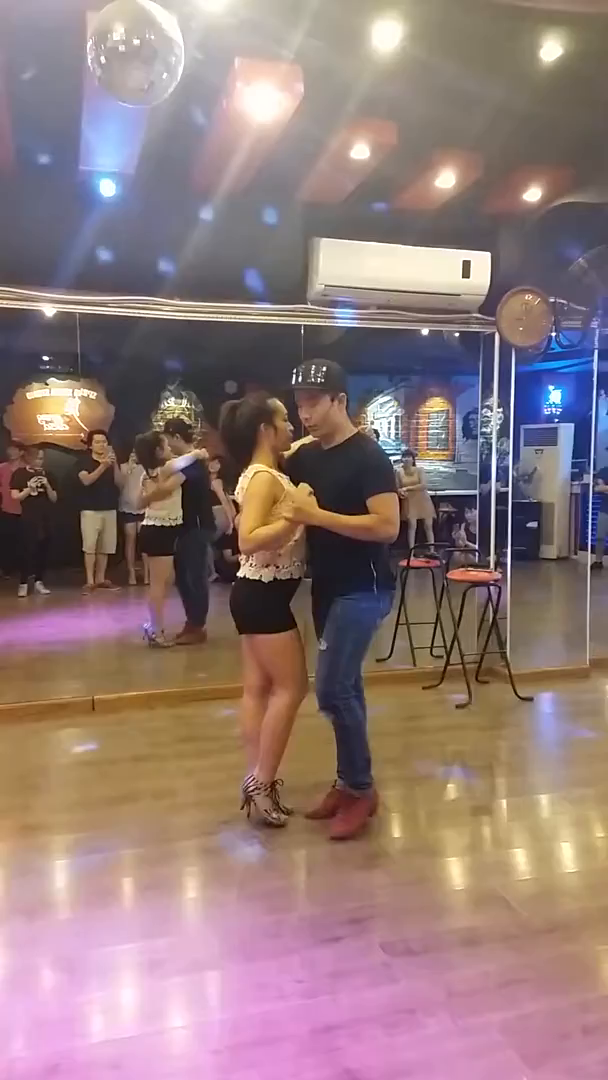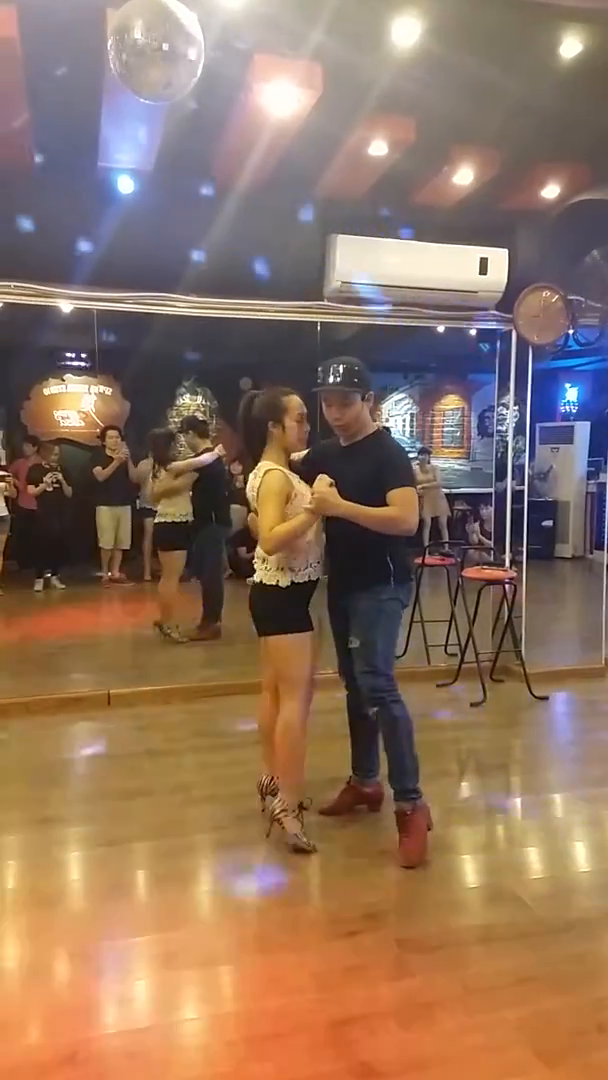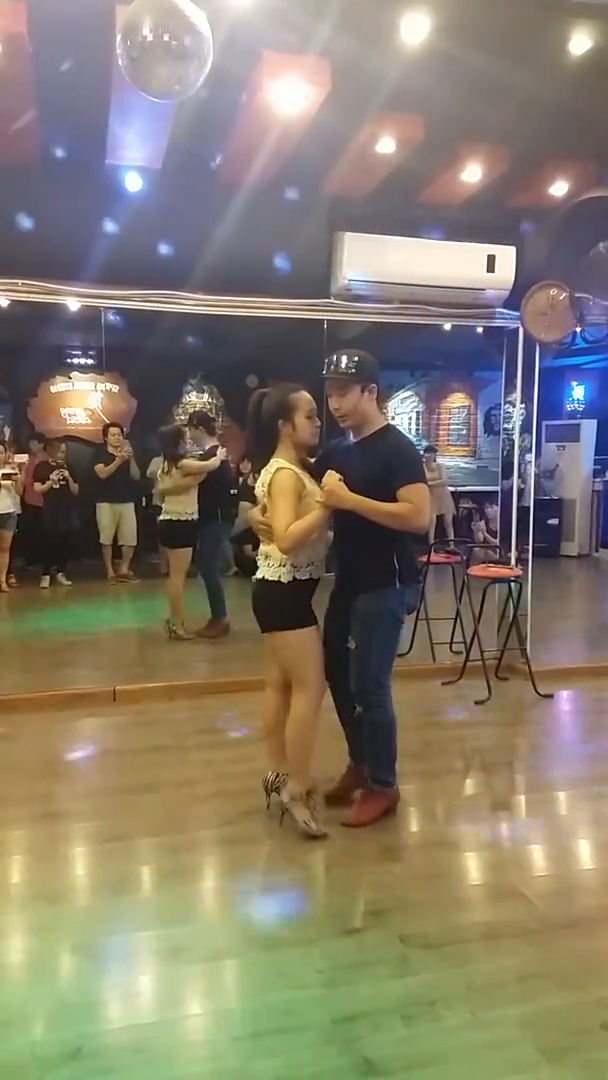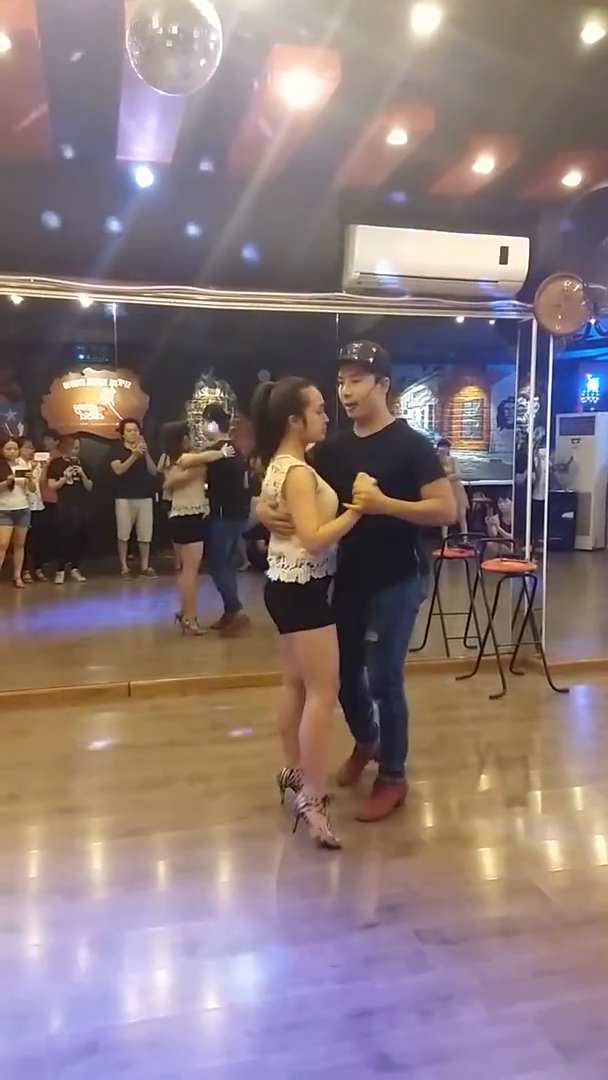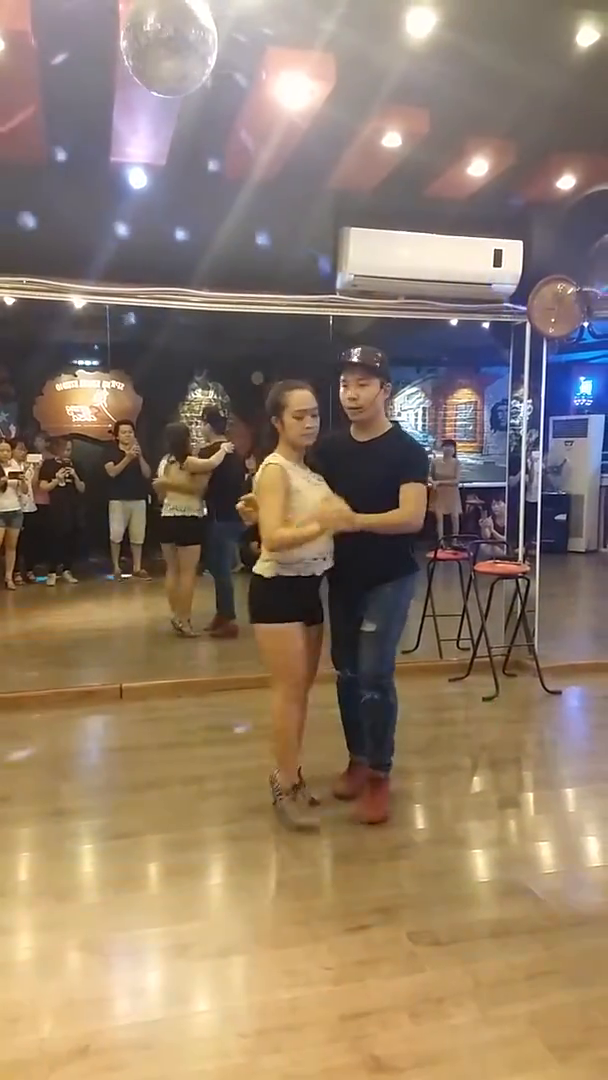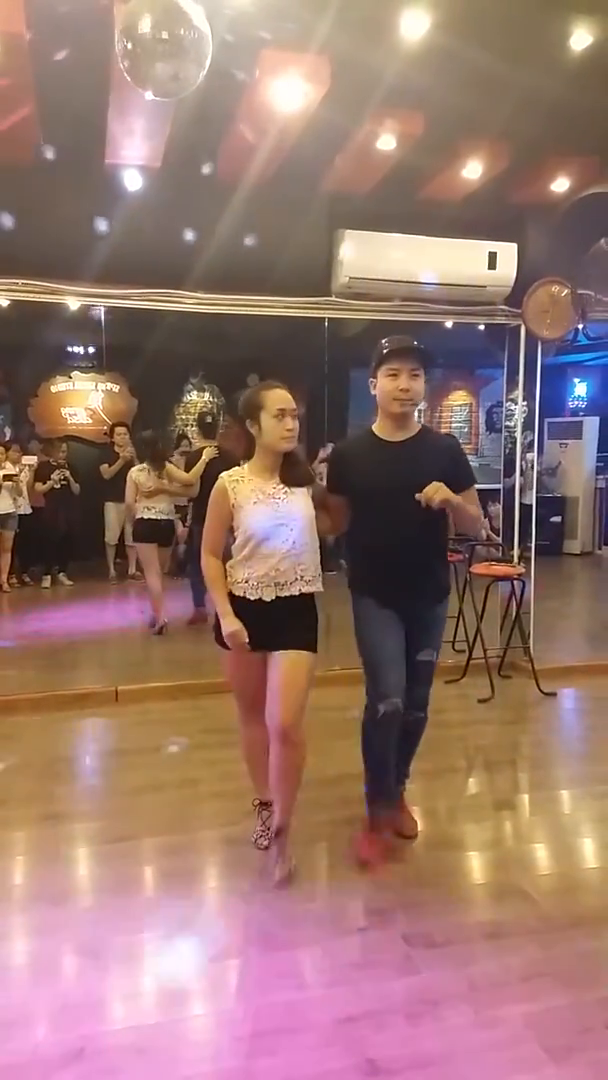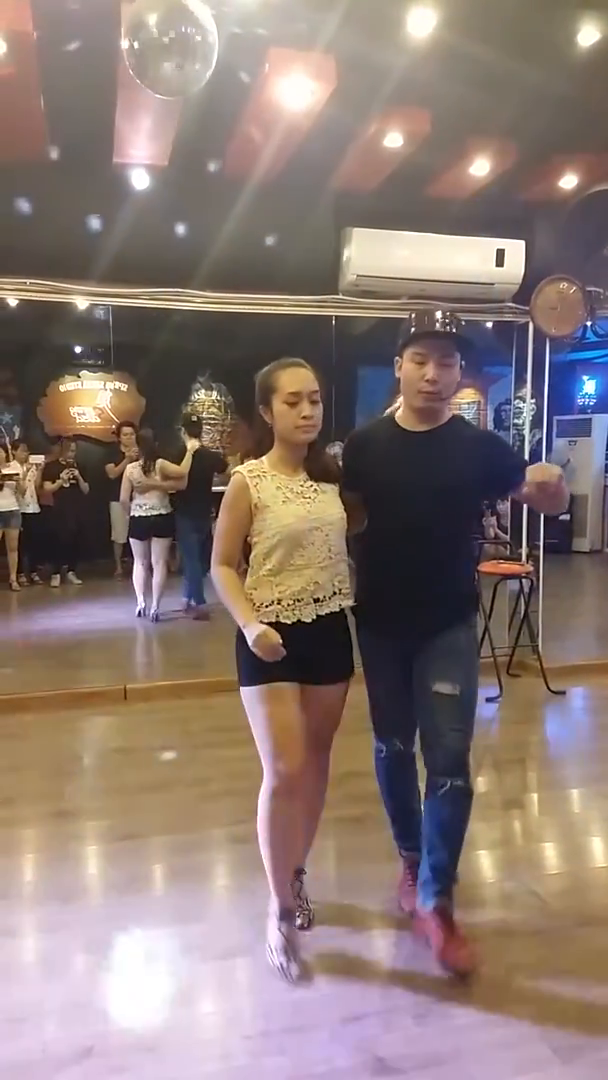
dt=0.7s
person 1, frame 1
left shoulder: (368, 458)
right shoulder: (304, 458)
left elbow: (387, 527)
left wrist: (318, 515)
left hip: (363, 589)
right hip: (326, 587)
left knee: (333, 688)
right knee: (341, 687)
left ankle: (362, 790)
right ankle: (347, 782)
person 1, frame 2
left shoulder: (388, 453)
right shoulder: (322, 454)
left elbow: (406, 521)
left wrist: (340, 507)
left hip: (381, 585)
right hip: (342, 584)
left knee: (378, 688)
right knee: (355, 684)
left ankle: (411, 805)
right ankle: (364, 780)
person 1, frame 3
left shoulder: (397, 450)
right shoulder: (337, 451)
left elbow: (418, 519)
left wrist: (349, 500)
right wrist: (263, 514)
left hip: (385, 584)
right hip: (348, 580)
left knee: (368, 685)
right knee: (337, 673)
left ankle: (381, 787)
right ankle: (360, 762)
person 1, frame 4
left shoulder: (410, 445)
right shoulder: (334, 447)
left elbow: (446, 510)
left wrist: (386, 504)
right wrist: (269, 511)
left hip: (396, 580)
right hip: (349, 576)
left knee: (384, 677)
right knee: (344, 668)
left ankle: (393, 778)
right ankle: (366, 742)
person 1, frame 5
left shoulder: (405, 451)
right shoulder: (328, 448)
left elbow: (411, 518)
left wrist: (352, 521)
right wrist: (258, 507)
left hip: (388, 576)
right hip: (342, 577)
left knee: (373, 673)
right knee: (349, 672)
left ankle: (379, 774)
right ankle: (358, 759)
person 1, frame 6
left shoulder: (445, 451)
right shoulder: (348, 454)
left elbow: (474, 524)
right elbow: (338, 520)
left wrist: (450, 501)
left hip: (429, 596)
right hip: (373, 595)
left knee: (416, 705)
right knee: (387, 702)
left ankle: (395, 793)
right ankle: (377, 812)
person 1, frame 7
left shoulder: (480, 446)
right shoulder: (364, 444)
left elbow: (552, 505)
right elbow: (348, 519)
left wrist: (550, 484)
left hip: (449, 624)
right hip: (380, 622)
left knee: (448, 760)
right knee: (392, 748)
left ankle: (435, 902)
right ankle: (412, 854)
person 2, frame 1
left shoulder: (265, 473)
right shoulder: (263, 478)
right elbow: (248, 541)
right wrist: (294, 519)
left hip: (255, 592)
right hip: (264, 594)
left knee: (258, 688)
right knee: (290, 687)
left ankle: (257, 780)
right ankle: (261, 781)
person 2, frame 2
left shoulder: (282, 469)
right shoulder: (273, 476)
right elbow: (269, 540)
right wrist: (313, 510)
left hip: (280, 592)
right hip: (282, 594)
left knee: (275, 691)
right knee: (296, 697)
left ankle: (272, 780)
right ankle: (287, 805)
person 2, frame 3
left shoulder: (290, 468)
right shoulder: (284, 474)
right elbow: (286, 539)
right wrist: (325, 505)
left hip: (281, 589)
right hip: (285, 591)
left knee: (281, 685)
right knee: (308, 690)
left ankle: (277, 773)
right ankle: (296, 792)
person 2, frame 4
left shoulder: (280, 465)
right shoulder: (298, 473)
right elbow: (314, 540)
right wrist: (357, 510)
left hip: (286, 584)
right hip: (302, 589)
left knee: (295, 684)
right knee: (322, 691)
left ankle: (292, 769)
right ankle: (312, 799)
person 2, frame 5
left shoulder: (310, 469)
right shoulder: (273, 470)
right elbow: (273, 538)
left wrist: (335, 520)
right wrist: (321, 524)
left hip: (308, 585)
right hip: (276, 588)
left knee: (301, 684)
right knee: (290, 688)
left ankle: (289, 772)
right ankle: (287, 786)
person 2, frame 6
left shoulder: (305, 481)
right shoulder: (230, 484)
right elbow: (211, 557)
right wrist: (224, 615)
left hip: (295, 611)
right hip: (243, 610)
left knee: (285, 725)
right knee: (251, 715)
left ankle: (282, 825)
right ankle: (265, 805)
person 2, frame 7
left shoulder: (334, 476)
right shoulder: (248, 481)
left elbow: (355, 536)
right elbow: (223, 565)
right wrist: (249, 623)
left hip: (330, 633)
right hip: (270, 638)
left knee: (315, 761)
right knee: (284, 773)
left ankle: (295, 870)
right ankle: (282, 911)
